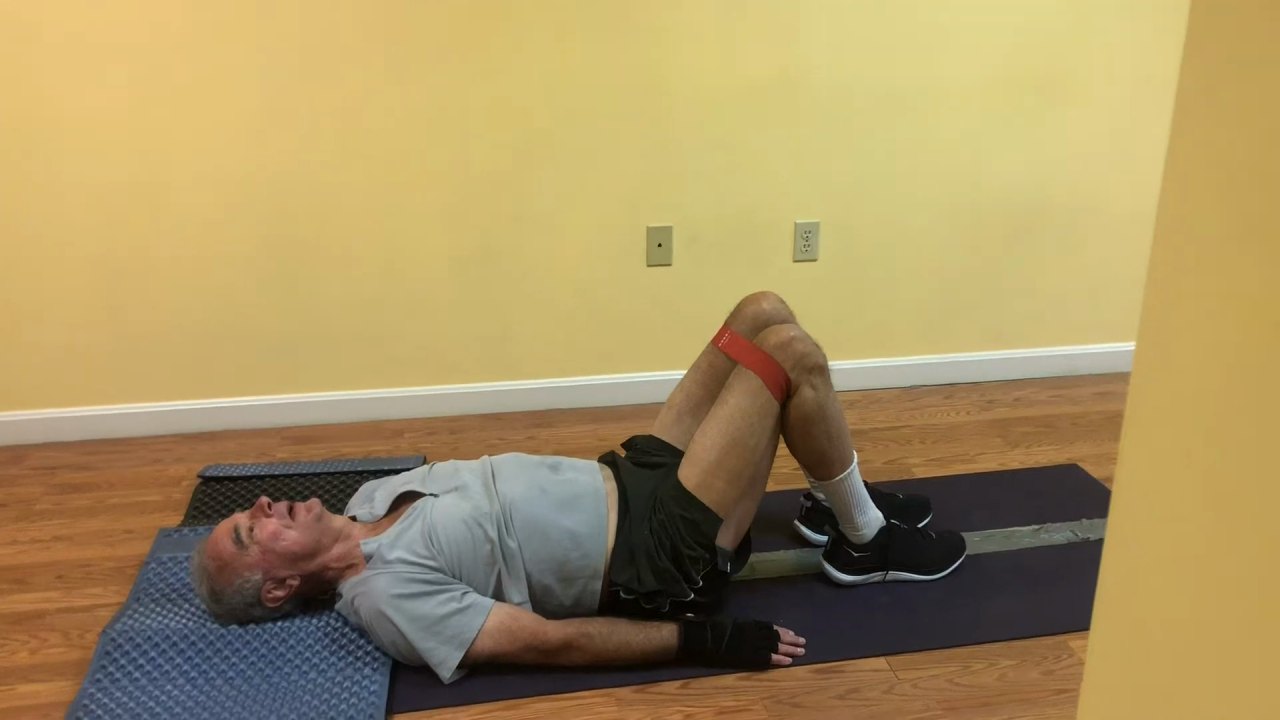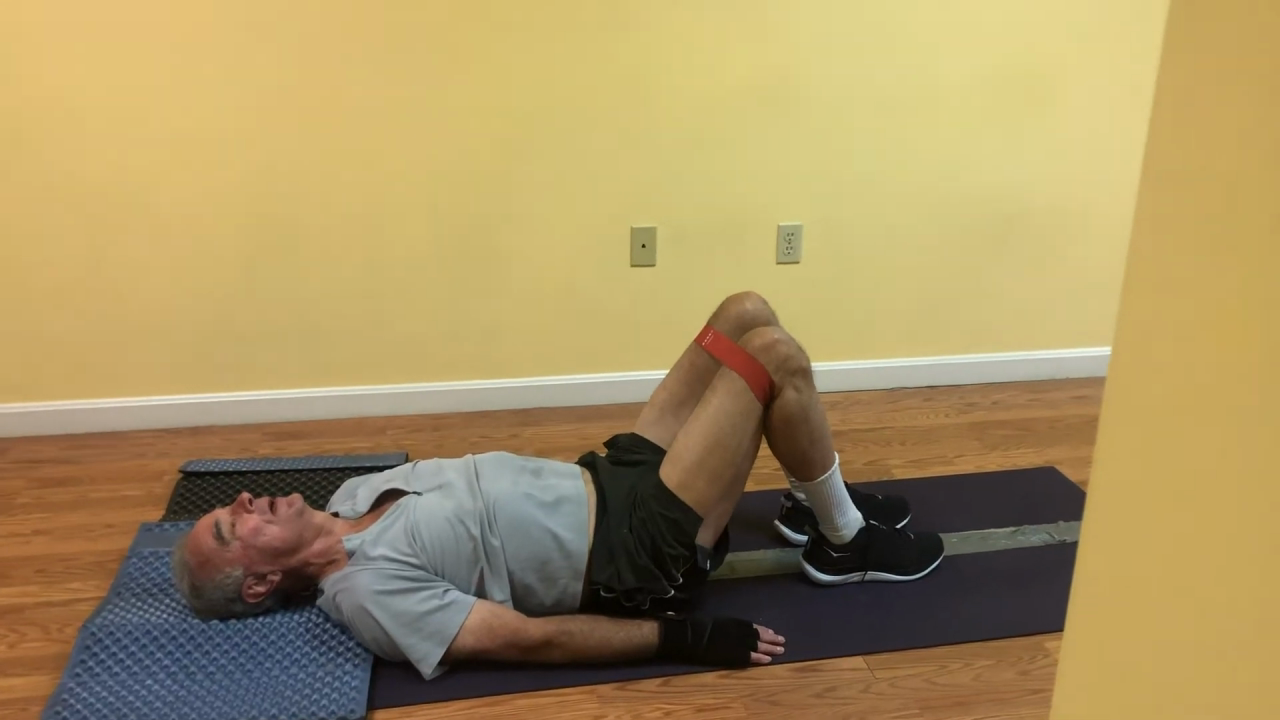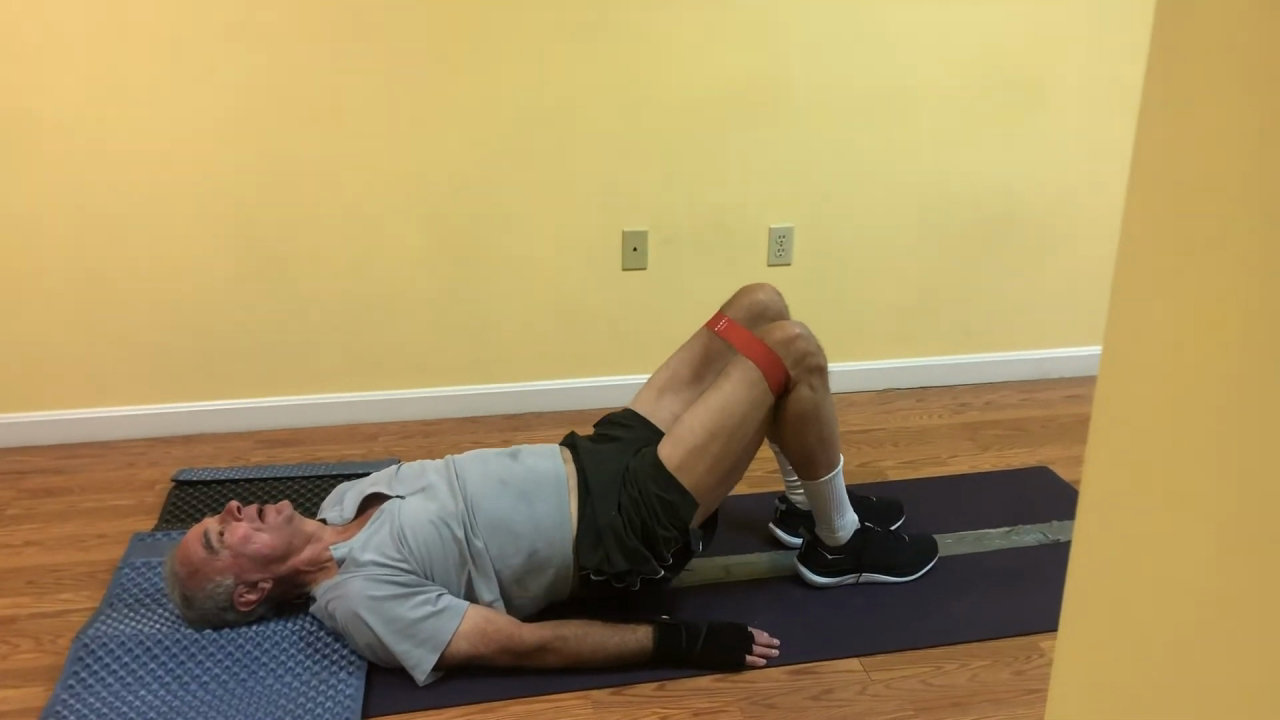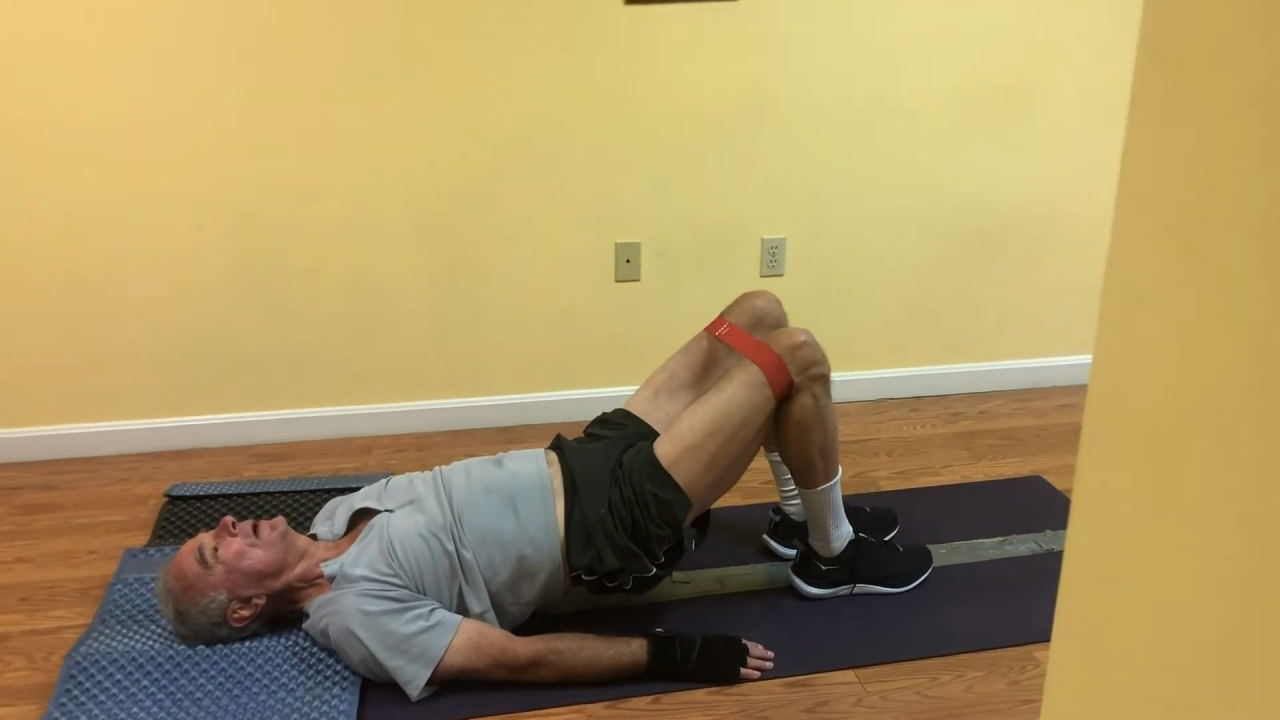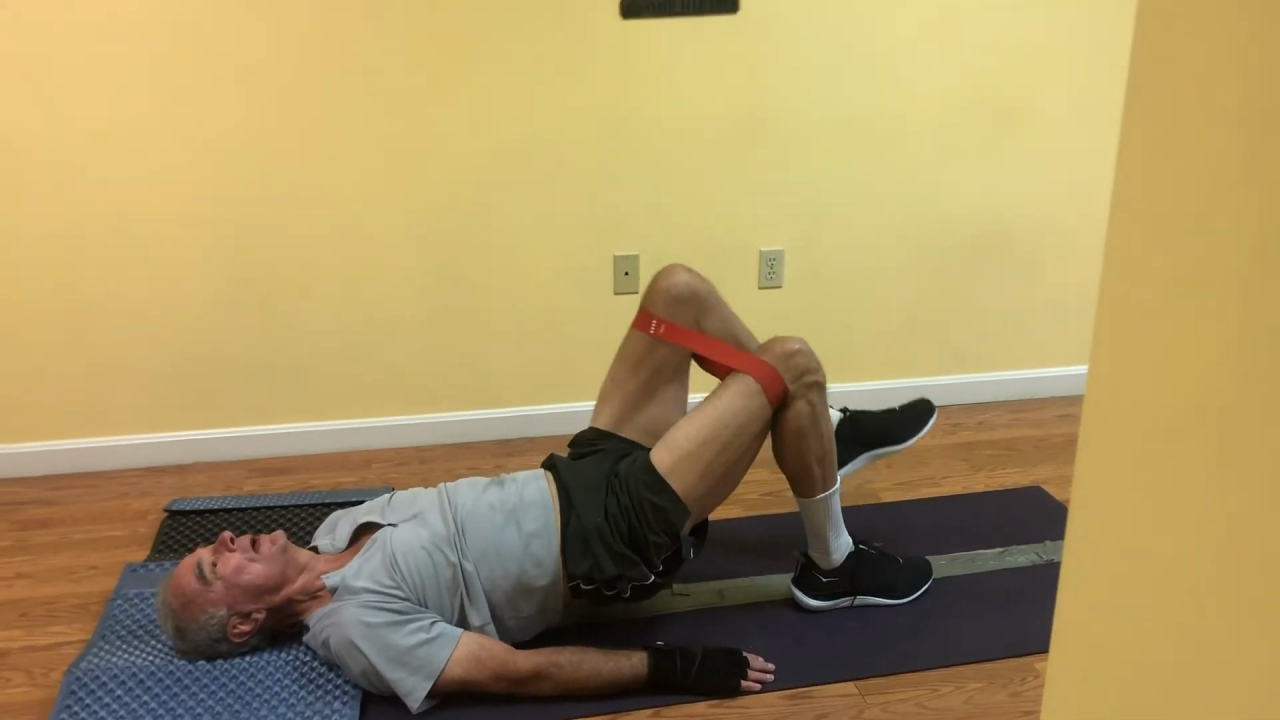
dt=1s
person 1, frame 1
left shoulder: (371, 501)
right shoulder: (387, 597)
right elbow: (548, 641)
right wrist: (706, 637)
left hip: (631, 479)
right hip: (662, 553)
left knee: (763, 312)
right knee: (793, 352)
left ankle: (838, 503)
right ankle: (867, 541)
person 1, frame 2
left shoulder: (353, 498)
right shoulder: (367, 592)
right elbow: (529, 639)
right wrist: (688, 639)
left hip: (610, 479)
right hip: (642, 550)
left knee: (747, 313)
right knee: (776, 356)
left ankle: (818, 504)
right ankle: (846, 543)
person 1, frame 3
left shoulder: (343, 504)
right shoulder: (359, 600)
right elbow: (525, 645)
right wrist: (680, 642)
left hip: (601, 461)
right hip: (626, 524)
left knee: (761, 305)
right knee: (795, 348)
left ankle: (808, 505)
right ankle: (841, 545)
person 1, frame 4
left shoulder: (336, 520)
right shoulder: (354, 616)
right elbow: (519, 660)
right wrist: (673, 654)
left hip: (589, 460)
right hip: (619, 526)
left knee: (761, 312)
right knee: (798, 355)
left ankle: (801, 515)
right ankle: (835, 556)
person 1, frame 5
left shoulder: (335, 531)
right shoulder: (353, 628)
left hip: (580, 478)
right hip: (616, 538)
left knee: (677, 287)
right knee: (790, 361)
left ankle: (828, 438)
right ankle: (834, 566)
